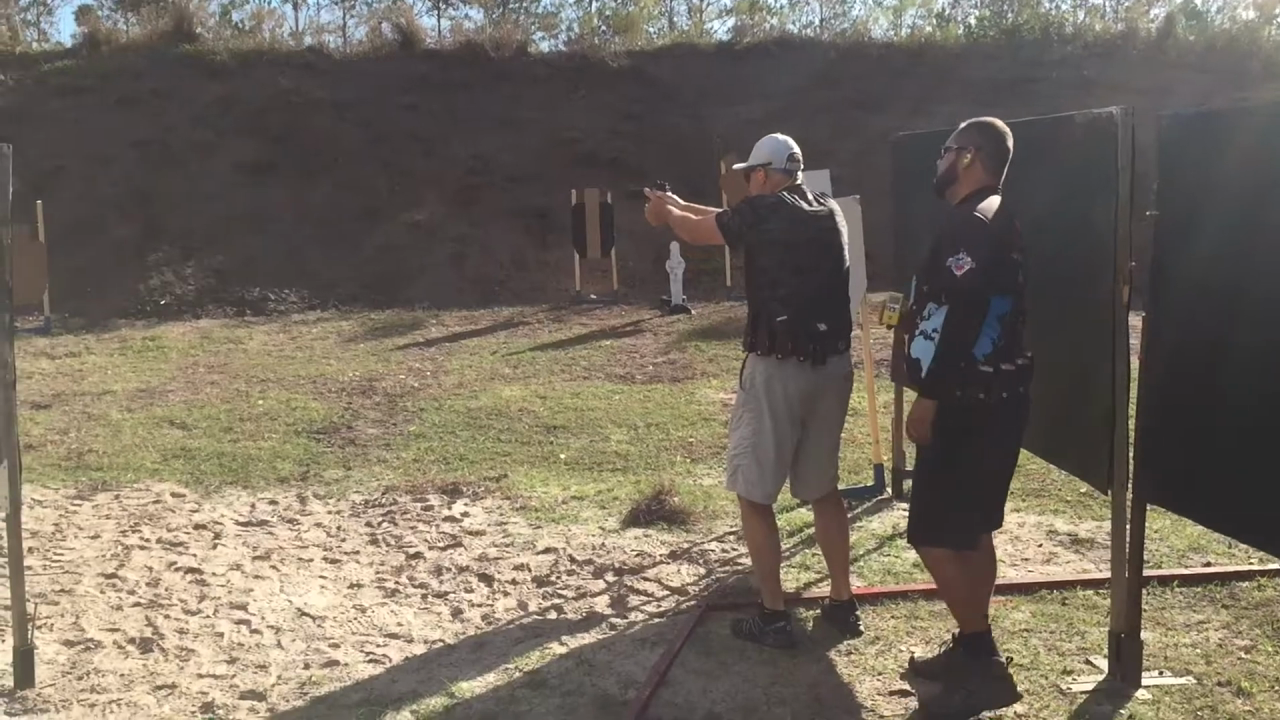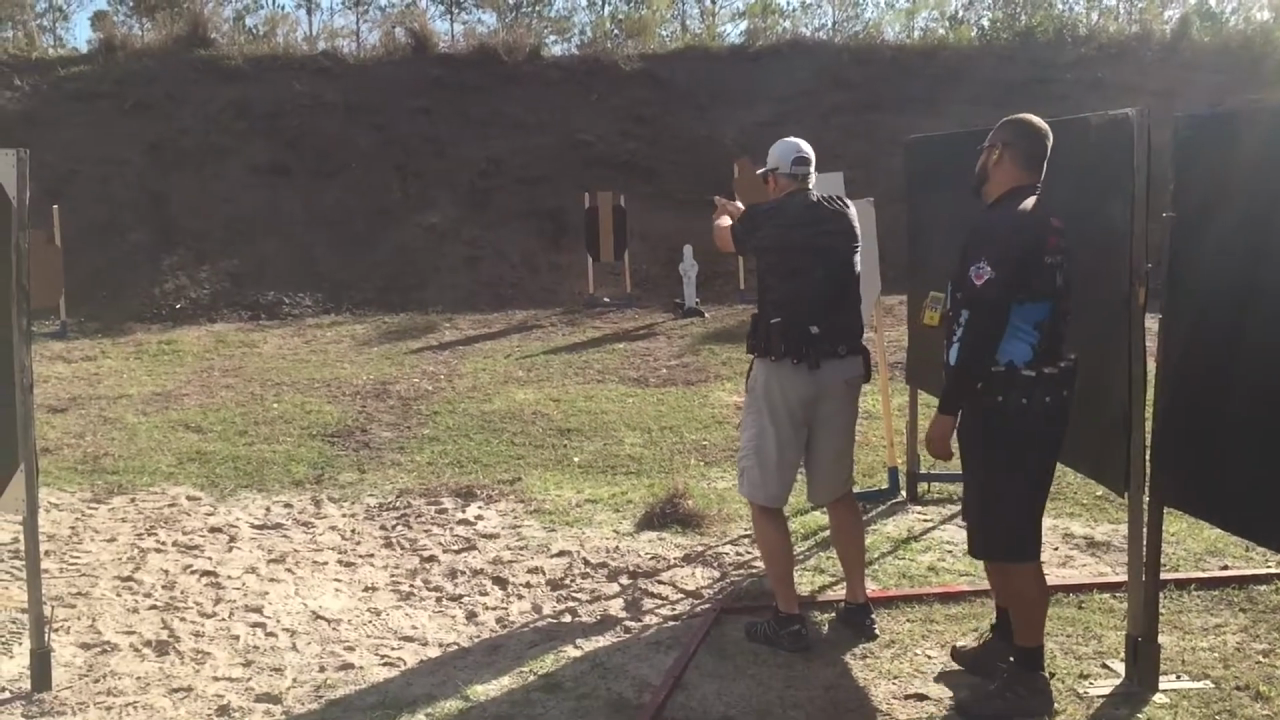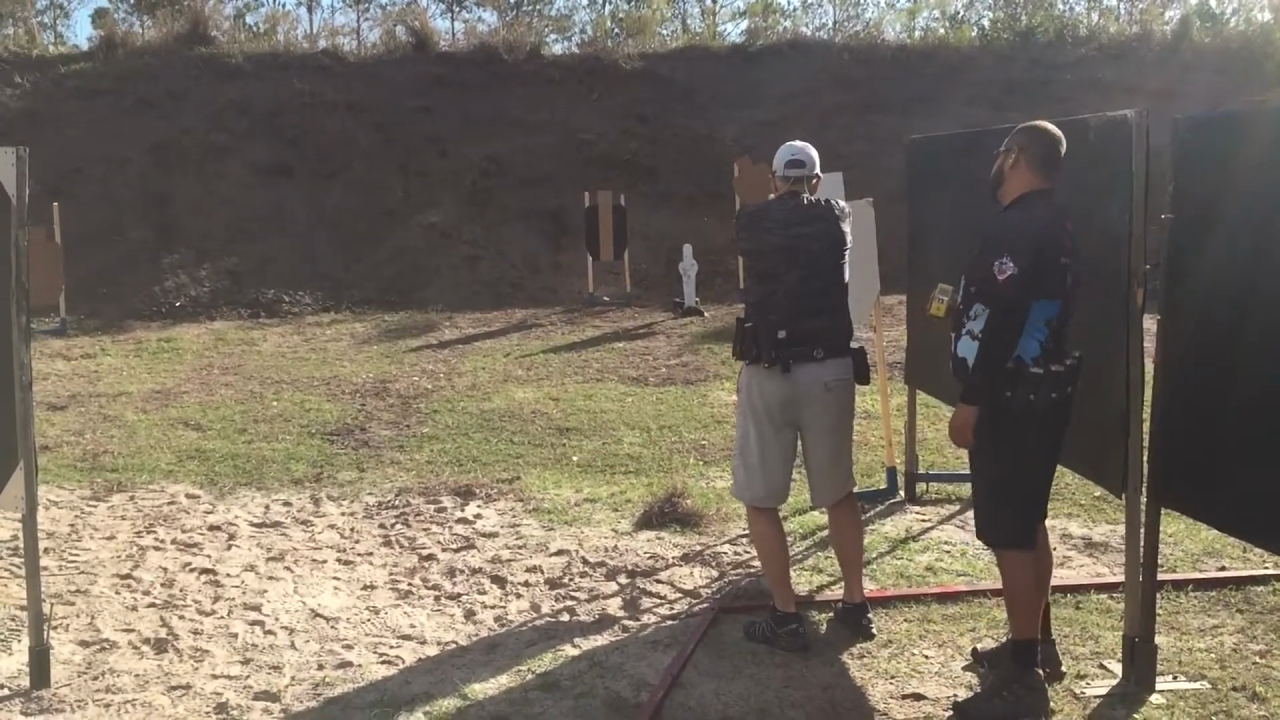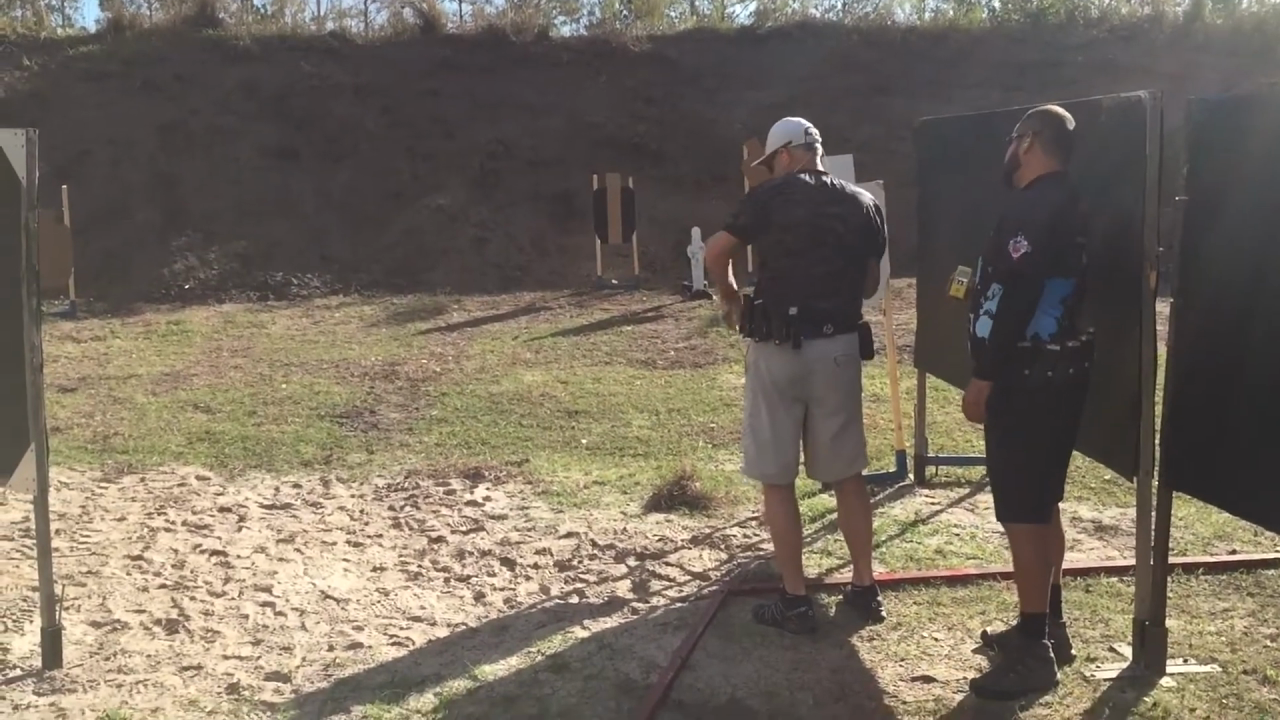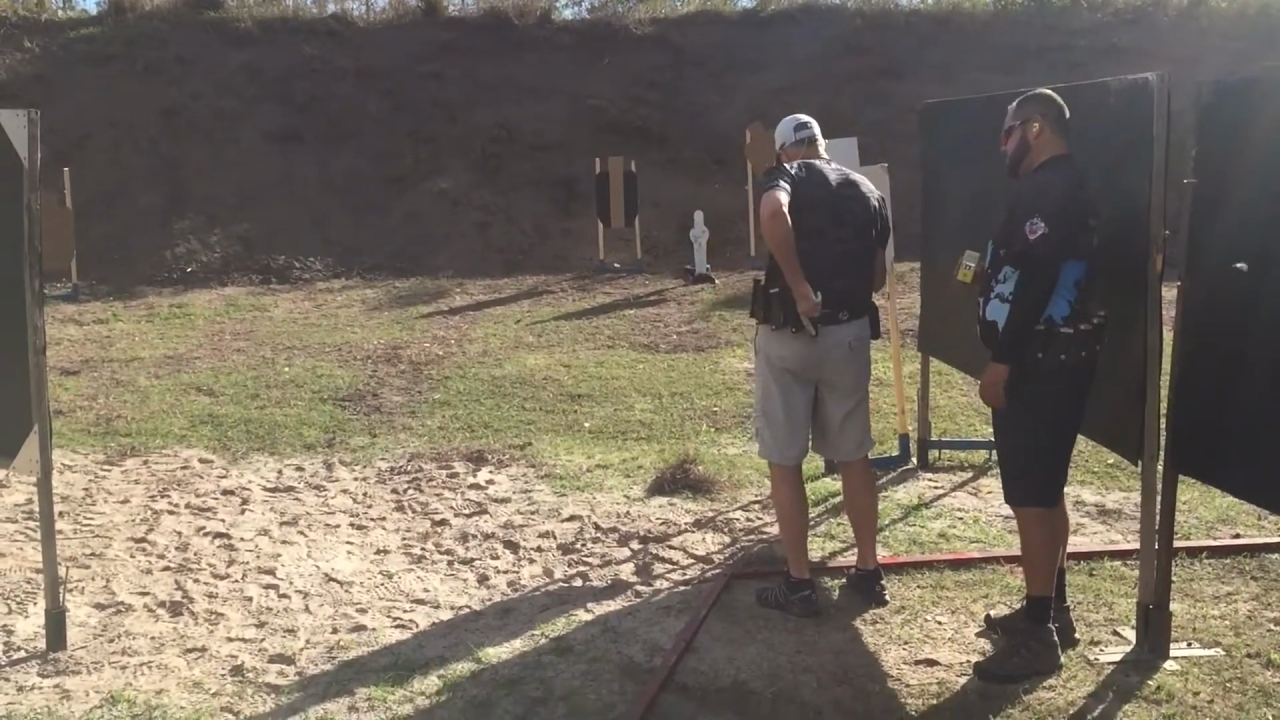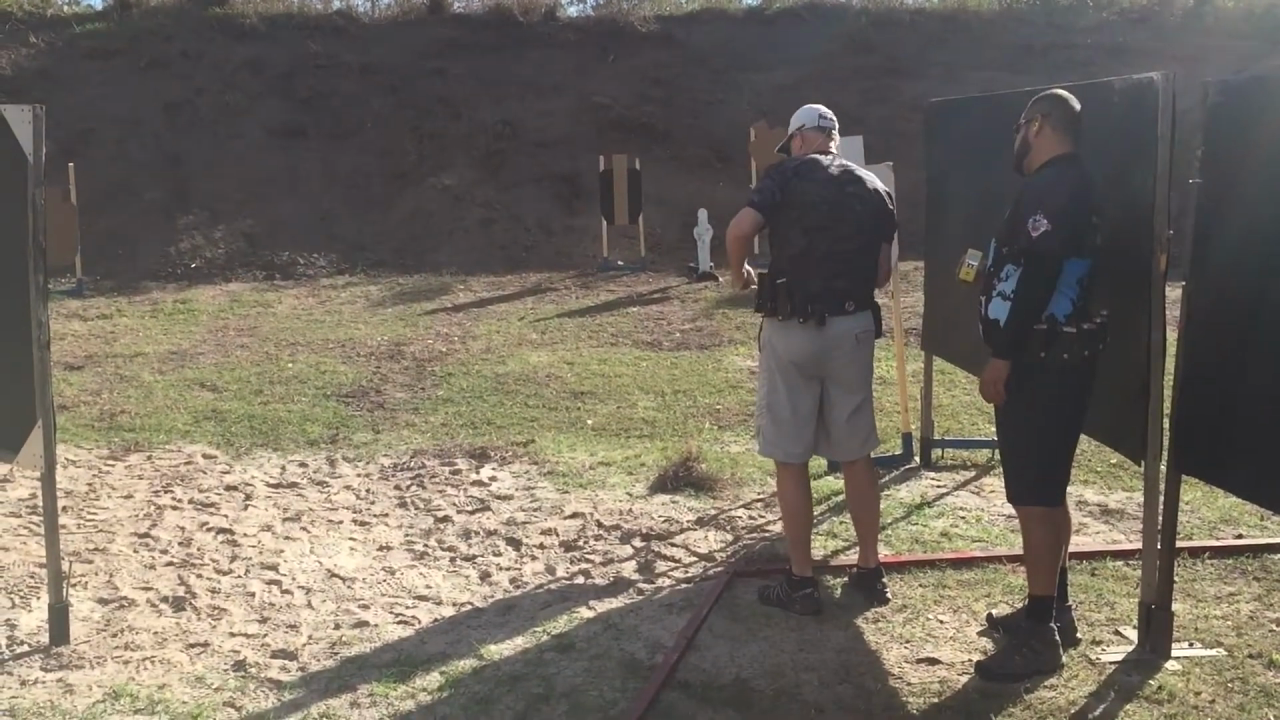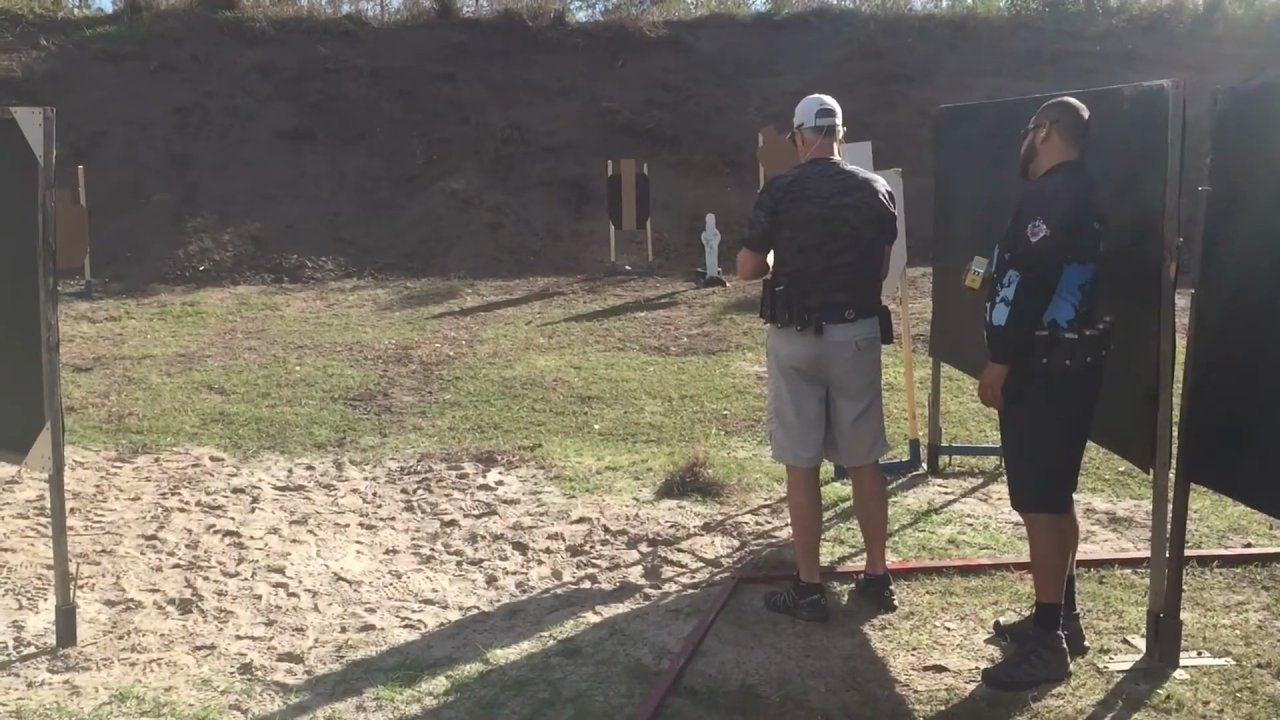
dt=0.7s
person 1, frame 1
left shoulder: (969, 223)
right shoulder: (996, 221)
left elbow: (964, 316)
left wrist: (927, 396)
right wrist: (914, 316)
left hip: (969, 400)
right hip: (991, 395)
left knee: (935, 533)
right knee: (968, 530)
left ankle: (984, 664)
right ankle: (970, 649)
person 1, frame 2
left shoulder: (999, 227)
right shoulder: (1043, 224)
left elbow: (983, 328)
left wrist: (947, 411)
right wrist: (956, 311)
left hip: (1010, 403)
right hip: (1037, 396)
left knee: (1010, 539)
right knee: (993, 526)
right ankle: (1005, 640)
person 1, frame 3
left shoulder: (1016, 225)
right shoulder: (1049, 222)
left elbow: (1004, 320)
left wrist: (970, 401)
right wrist: (966, 306)
left hip: (1012, 398)
right hip: (1039, 391)
left knee: (1008, 534)
right knee: (1026, 524)
right ankle: (1036, 644)
person 1, frame 4
left shoulder: (1033, 205)
right shoulder: (1064, 203)
left elbow: (1017, 298)
left wrist: (983, 376)
right wrist: (984, 286)
left hip: (1027, 376)
right hip: (1054, 372)
left knee: (1021, 511)
right knee: (1040, 505)
left ankle: (1034, 650)
right ankle: (1047, 626)
person 1, frame 5
left shoulder: (1046, 188)
right shoulder: (1059, 186)
left elbow: (1035, 279)
left wrist: (1001, 360)
left hip: (1038, 361)
right hip: (1054, 357)
left knee: (1031, 495)
right knee: (1043, 490)
left ankle: (1039, 635)
right ankle: (1049, 610)
person 1, frame 6
left shoulder: (1051, 186)
right shoulder: (1066, 184)
left elbow: (1038, 276)
left wrist: (1002, 356)
left hip: (1040, 359)
right hip: (1055, 355)
left knee: (1033, 495)
right knee: (1044, 490)
left ankle: (1040, 634)
right ankle: (1051, 609)
person 1, frame 7
left shoulder: (1052, 193)
right shoulder: (1076, 191)
left elbow: (1036, 281)
left wrist: (1000, 359)
left hip: (1044, 365)
right hip: (1065, 360)
left knee: (1039, 502)
right knee: (1053, 497)
left ankle: (1047, 642)
right ankle: (1060, 617)
person 2, frame 1
left shoulder: (762, 211)
right shoulder: (828, 211)
left elbow: (698, 232)
left wrist: (666, 212)
right wrist: (680, 203)
left hip: (778, 367)
right hip: (832, 363)
left knee: (754, 493)
right knee: (823, 488)
left ankle: (773, 615)
right ankle: (843, 602)
person 2, frame 2
left shoulder: (763, 218)
right shoulder: (842, 214)
left elbow: (725, 239)
left wrist: (722, 217)
left hip: (783, 370)
right hip: (842, 366)
left knee: (764, 498)
right knee: (838, 491)
left ankle: (787, 618)
right ankle: (858, 605)
person 2, frame 3
left shoulder: (751, 221)
right shoulder: (835, 217)
left hip: (767, 373)
right hip: (829, 369)
left knee: (761, 500)
right knee: (839, 492)
left ankle: (786, 618)
right ankle: (856, 605)
person 2, frame 4
left shoulder: (768, 197)
right shoulder: (862, 204)
left elbow: (715, 252)
right elbow: (871, 283)
left wrist: (728, 297)
left hip: (776, 350)
right hip: (838, 347)
left knee: (776, 479)
right knee: (847, 473)
left ankle: (795, 600)
right ankle: (865, 588)
person 2, frame 5
left shoulder: (788, 174)
right shoulder: (868, 191)
left elbow: (773, 212)
right elbow: (877, 277)
left wrist: (798, 287)
left hip: (788, 334)
right hip: (850, 332)
left knee: (784, 461)
right knee: (854, 456)
left ankle: (799, 584)
right ankle: (869, 572)
person 2, frame 6
left shoulder: (788, 173)
right shoulder: (874, 189)
left elbow: (739, 230)
right elbow: (882, 274)
left wrist: (738, 271)
left hip: (792, 331)
right hip: (853, 328)
left knee: (790, 458)
right knee: (856, 454)
left ankle: (801, 581)
right ankle: (870, 570)
person 2, frame 7
left shoulder: (781, 190)
right shoulder: (877, 191)
left elbow: (747, 268)
right elbow: (881, 269)
left hip: (796, 338)
right hip: (858, 333)
left knee: (801, 465)
right knee: (864, 459)
left ankle: (809, 588)
right ankle: (878, 576)
